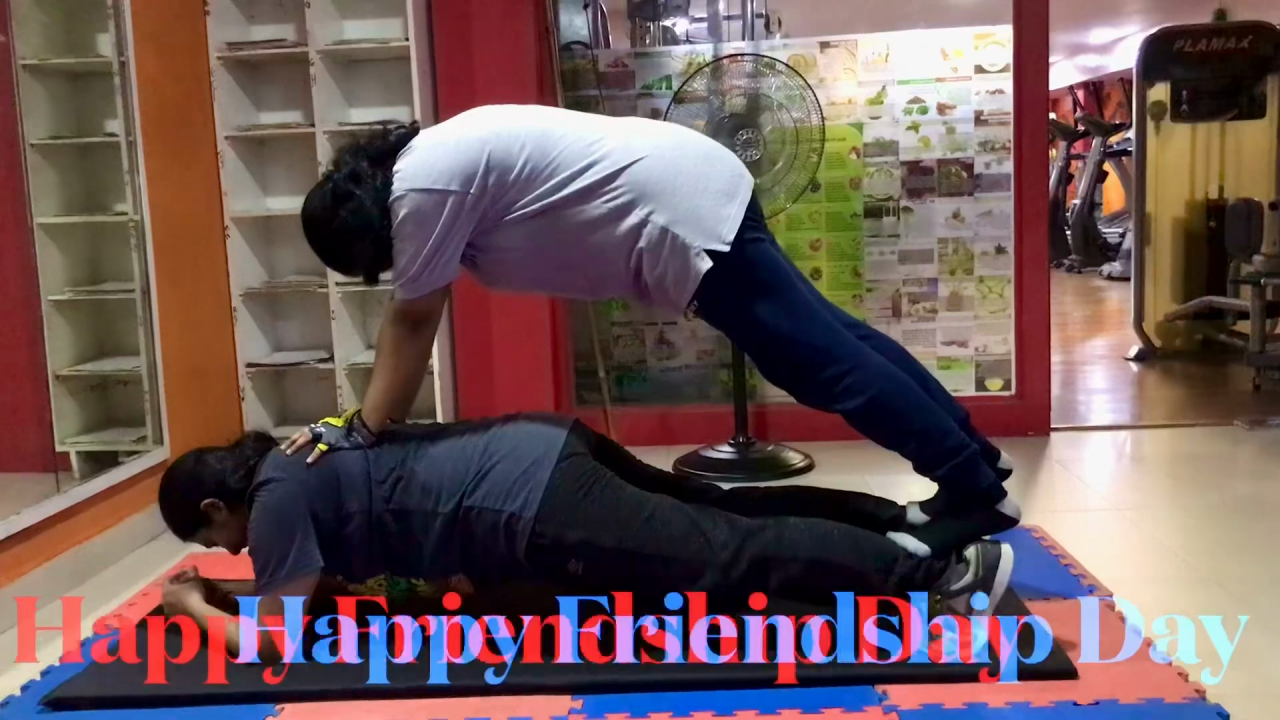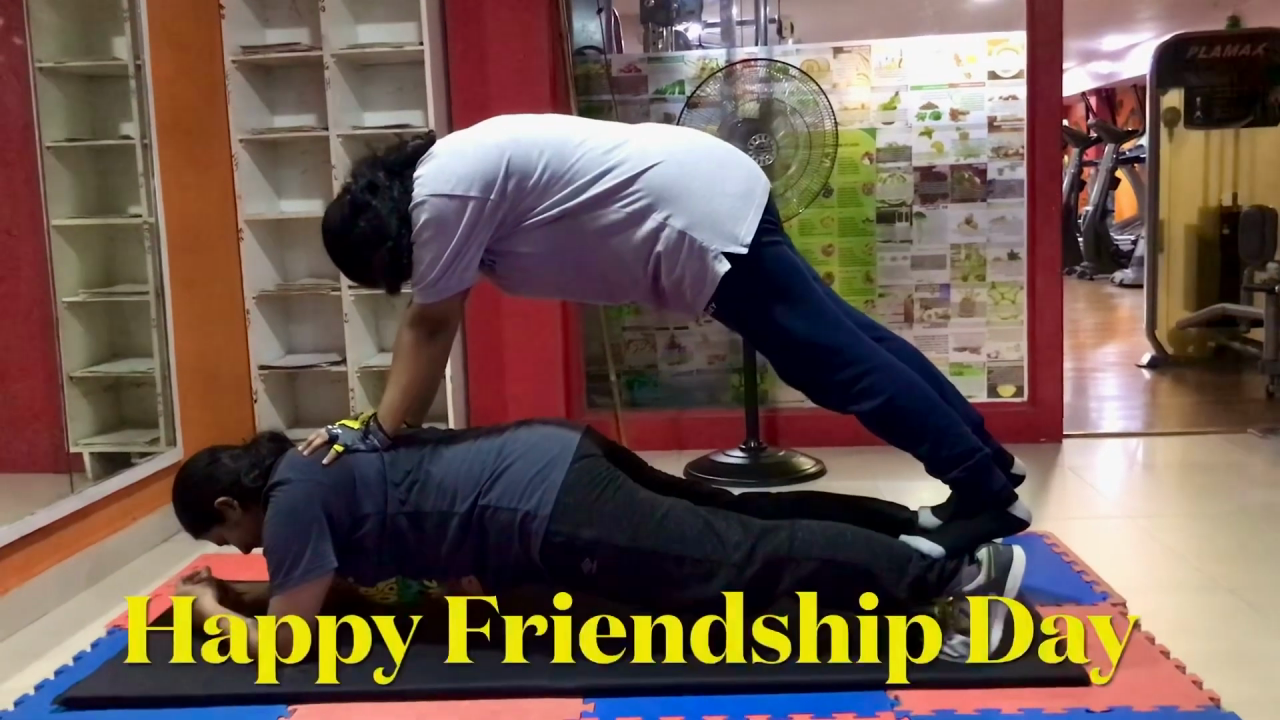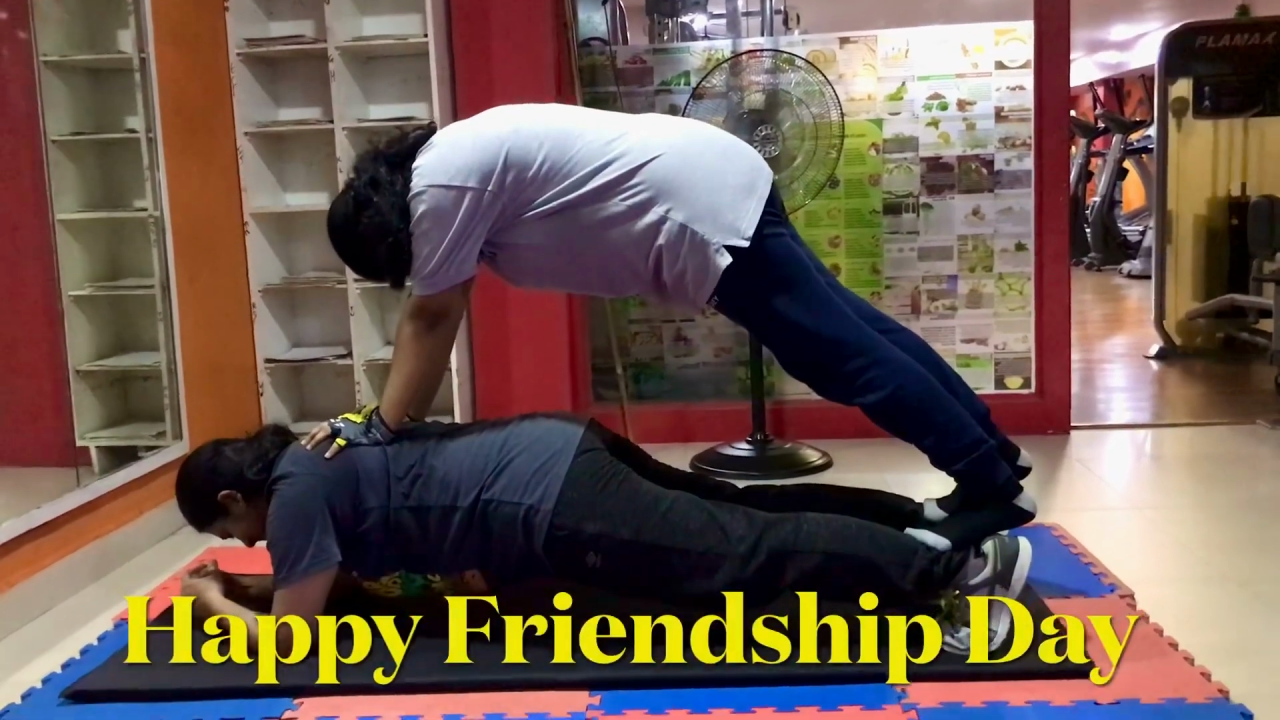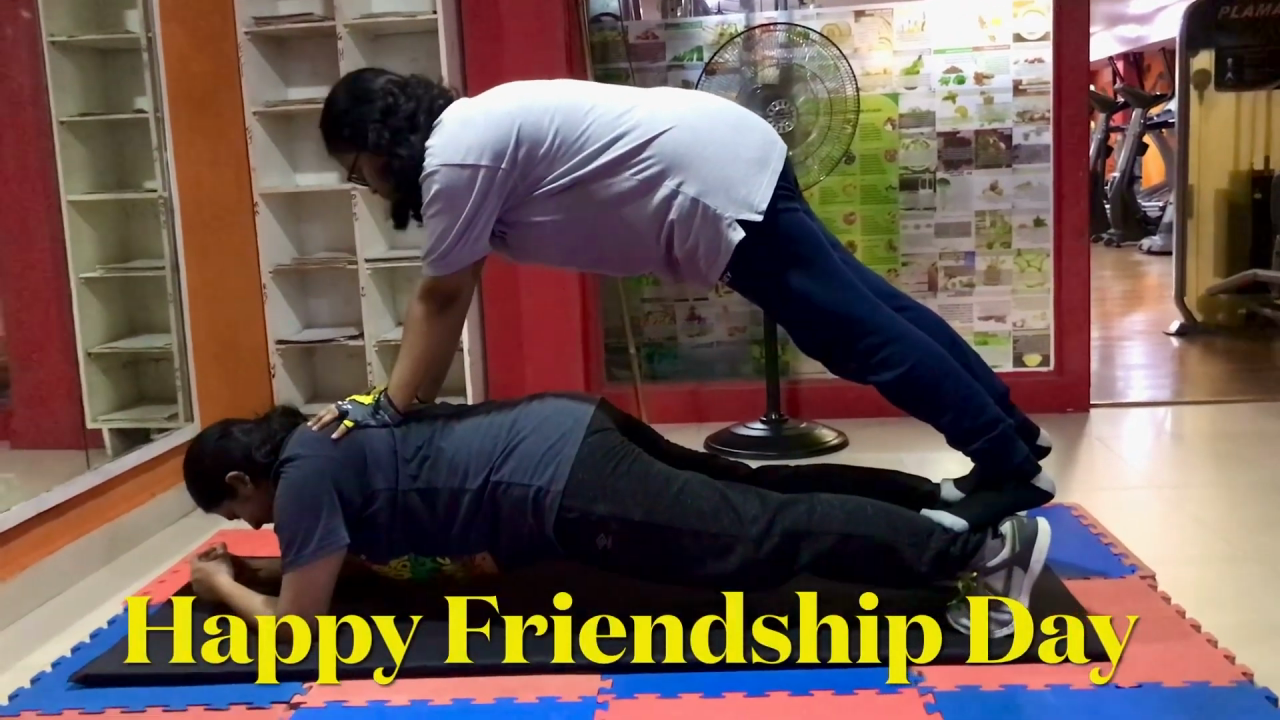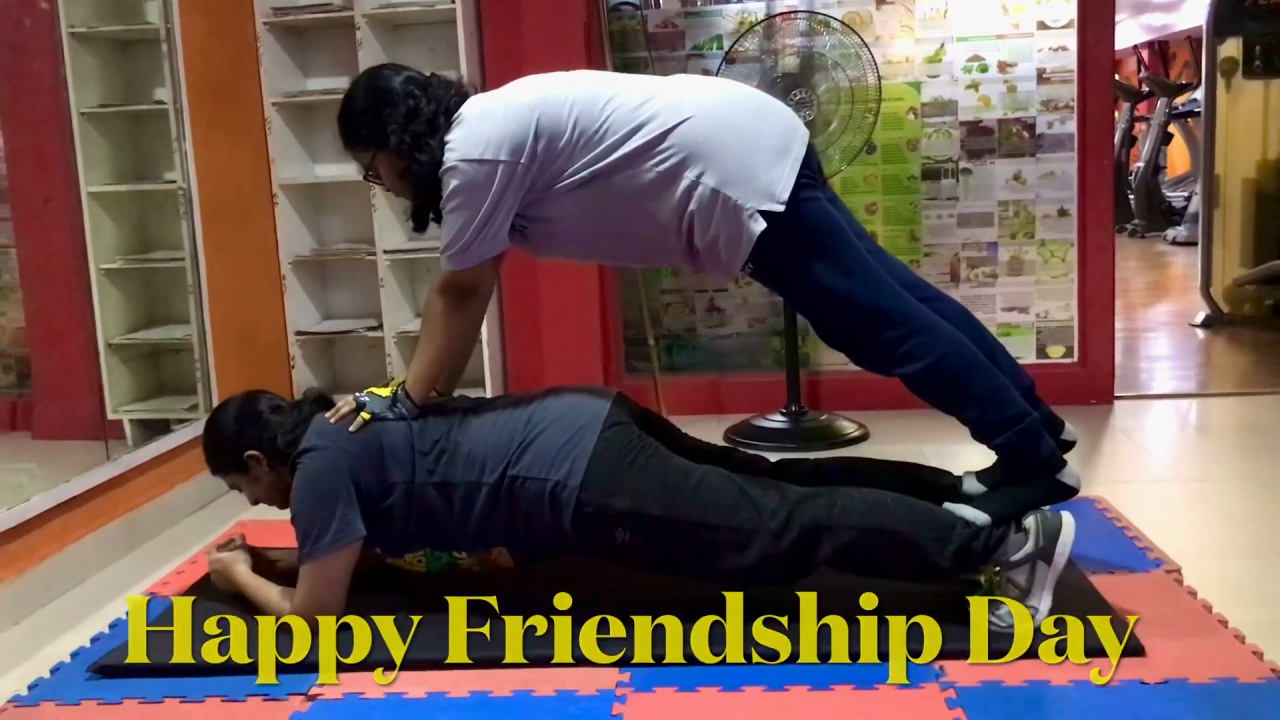
dt=1s
person 1, frame 1
left shoulder: (276, 499)
right shoulder: (295, 465)
left elbow: (272, 640)
right elbow: (336, 568)
left wrist: (195, 604)
right wrist: (294, 583)
left hip: (533, 508)
right hip: (536, 454)
left knee: (732, 562)
right knee: (724, 517)
left ankle: (946, 569)
right ankle: (908, 525)
person 1, frame 2
left shoulder: (292, 499)
right shoulder: (311, 466)
left elbow: (288, 640)
right elbow: (348, 569)
left wrist: (210, 610)
right wrist: (278, 583)
left hip: (547, 509)
right hip: (550, 460)
left knee: (746, 562)
right knee: (737, 522)
left ankle: (956, 572)
right ankle: (922, 532)
person 1, frame 3
left shoulder: (295, 493)
right shoulder: (317, 458)
left elbow: (291, 637)
right elbow: (351, 568)
left wrist: (215, 602)
right wrist: (267, 578)
left hip: (552, 504)
right hip: (554, 453)
left knee: (752, 555)
right knee: (743, 514)
left ankle: (962, 564)
right ankle: (927, 523)
person 1, frame 4
left shoulder: (303, 476)
right shoulder: (322, 440)
left elbow: (299, 621)
right elbow: (339, 554)
left wrist: (223, 585)
right wrist: (278, 559)
left hip: (564, 486)
right hip: (565, 435)
left knee: (767, 537)
right knee: (757, 496)
left ankle: (986, 545)
right ankle: (945, 504)
person 1, frame 5
left shoulder: (319, 466)
right shoulder: (339, 428)
left elbow: (317, 613)
right elbow: (365, 539)
left wrist: (242, 578)
right wrist: (296, 550)
left hip: (582, 481)
right hip: (582, 428)
left knee: (785, 533)
right knee: (777, 491)
left ankle: (1007, 540)
right ankle: (967, 497)
person 2, frame 1
left shoulder: (421, 185)
right shoulder: (439, 162)
left elbow: (411, 320)
right elbow: (415, 318)
left wrist: (360, 433)
right wrist: (368, 424)
left hip: (681, 213)
right hip: (696, 185)
left knee: (826, 364)
right knee: (830, 340)
left ankle: (975, 492)
right ankle: (975, 458)
person 2, frame 2
left shoulder: (441, 192)
right shoulder: (458, 172)
left elbow: (429, 326)
right elbow: (433, 323)
left wrist: (376, 435)
right wrist: (382, 425)
left hip: (701, 215)
right hip: (714, 191)
left knee: (842, 366)
right knee: (848, 342)
left ankle: (987, 494)
right ankle: (988, 463)
person 2, frame 3
left shoulder: (439, 183)
right shoulder: (458, 162)
left elbow: (429, 319)
right elbow: (436, 314)
left wrist: (377, 431)
right wrist: (384, 423)
left hip: (702, 208)
right hip: (716, 183)
left knee: (848, 359)
right knee: (853, 333)
left ankle: (993, 487)
right ankle: (994, 455)
person 2, frame 4
left shoulder: (452, 155)
right shoulder: (470, 132)
left elbow: (439, 301)
right elbow: (444, 298)
left wrist: (385, 413)
right wrist: (394, 405)
left hip: (715, 181)
right hip: (727, 156)
left knee: (862, 336)
right knee: (869, 308)
left ankle: (1011, 467)
right ankle: (1013, 435)
person 2, frame 5
left shoulder: (474, 150)
right shoulder: (487, 126)
left elbow: (461, 294)
right elbow: (466, 291)
left wrist: (405, 406)
right wrist: (415, 397)
left hip: (736, 171)
right hip: (754, 143)
left knee: (885, 324)
right knee: (891, 299)
left ankle: (1036, 459)
right ankle: (1037, 426)
